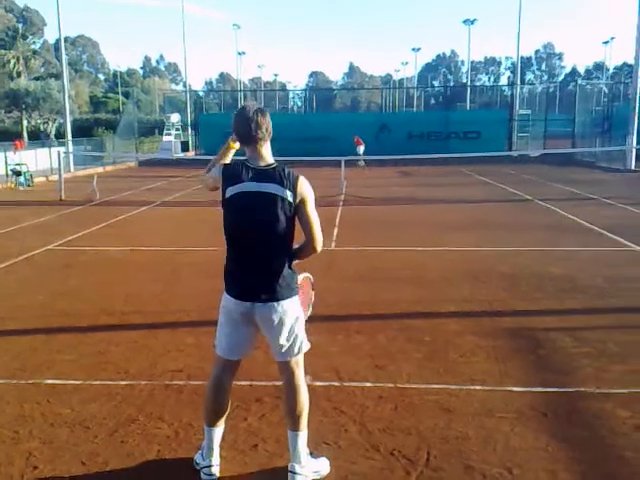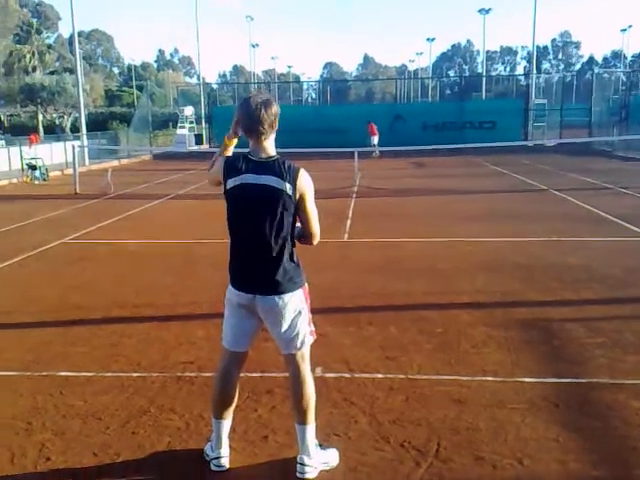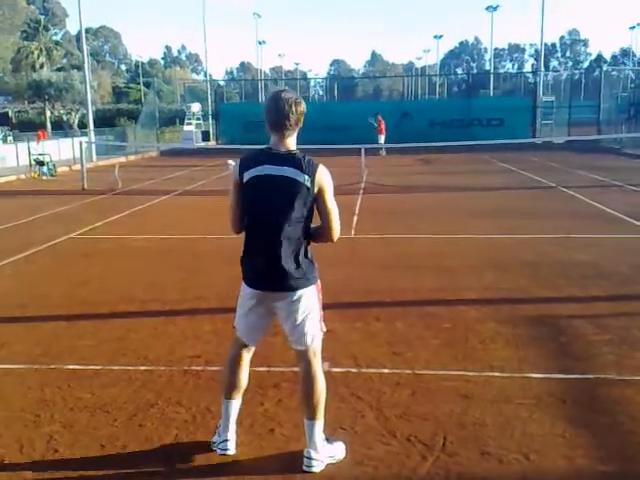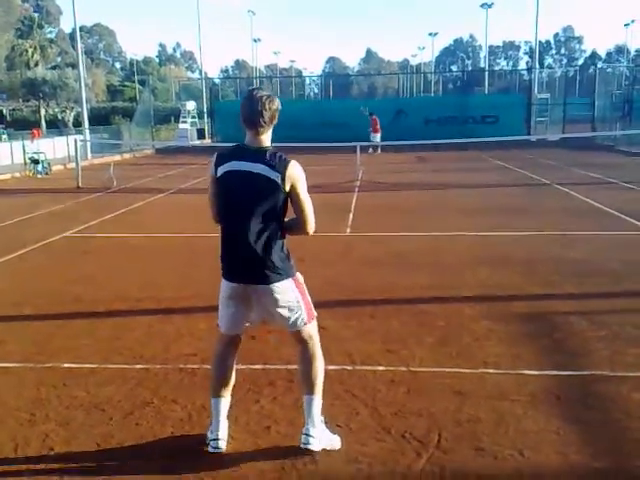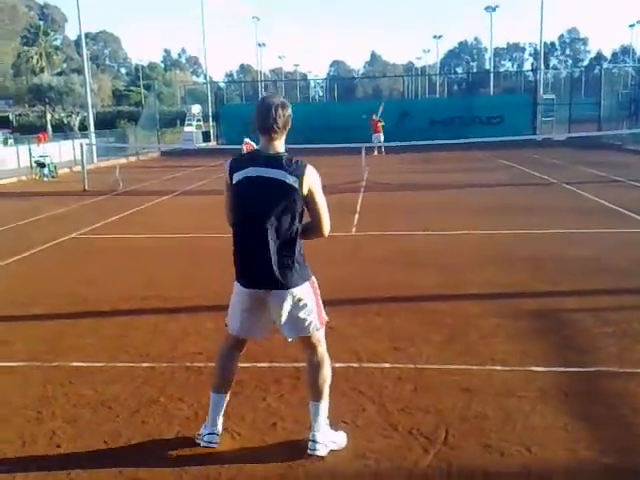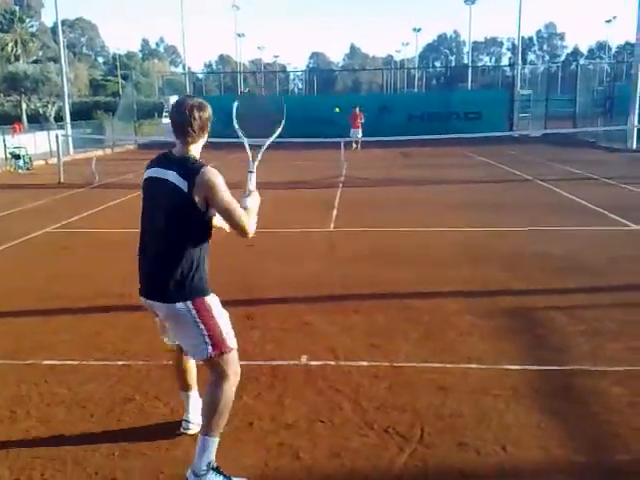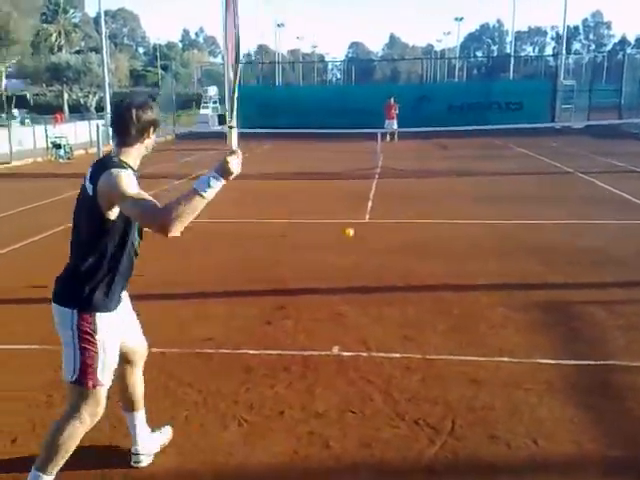
dt=0.5s
person 1, frame 1
left shoulder: (227, 176)
right shoulder: (296, 184)
left elbow: (208, 176)
right elbow: (314, 244)
left wrist: (231, 142)
left hip: (237, 293)
right hip: (279, 294)
left knee: (222, 370)
right knee: (293, 374)
person 1, frame 2
left shoulder: (229, 168)
right shoulder: (297, 176)
left elbow: (211, 173)
right elbow: (311, 237)
left wrist: (231, 133)
left hip: (241, 286)
right hip: (284, 287)
left knee: (230, 363)
right knee: (299, 365)
left ankle: (218, 448)
person 1, frame 3
left shoulder: (244, 166)
right shoulder: (316, 172)
left elbow: (236, 226)
right elbow: (331, 233)
left hip: (255, 279)
right hip: (298, 282)
left knee: (240, 349)
right knee: (310, 360)
left ankle: (226, 434)
right ankle: (316, 449)
person 1, frame 4
left shoulder: (221, 161)
right shoulder: (288, 168)
left elbow: (217, 216)
right elbow: (306, 226)
left hip: (234, 274)
right hip: (276, 274)
left knee: (227, 344)
right knee: (309, 341)
left ankle: (217, 431)
right ankle: (314, 429)
person 1, frame 5
left shoulder: (235, 168)
right shoulder: (305, 172)
left elbow: (232, 220)
right elbow: (321, 229)
left hip: (249, 280)
right hip: (292, 280)
left knee: (232, 346)
right knee: (316, 348)
left ankle: (211, 428)
right ankle: (319, 433)
person 1, frame 6
left shoulder: (156, 167)
right shoulder: (204, 175)
right elbow: (246, 229)
left wrist: (211, 218)
right wrist: (252, 204)
left hip: (155, 286)
right hip: (183, 293)
left knee: (190, 346)
right knee: (226, 370)
left ankle: (191, 415)
person 1, frame 7
left shoulder: (115, 170)
right shoulder: (115, 178)
left elbow: (144, 212)
right elbow: (166, 223)
right wrist: (216, 178)
left hip: (106, 296)
right hip: (86, 307)
left knee: (134, 354)
right knee: (89, 404)
left ankle: (142, 442)
